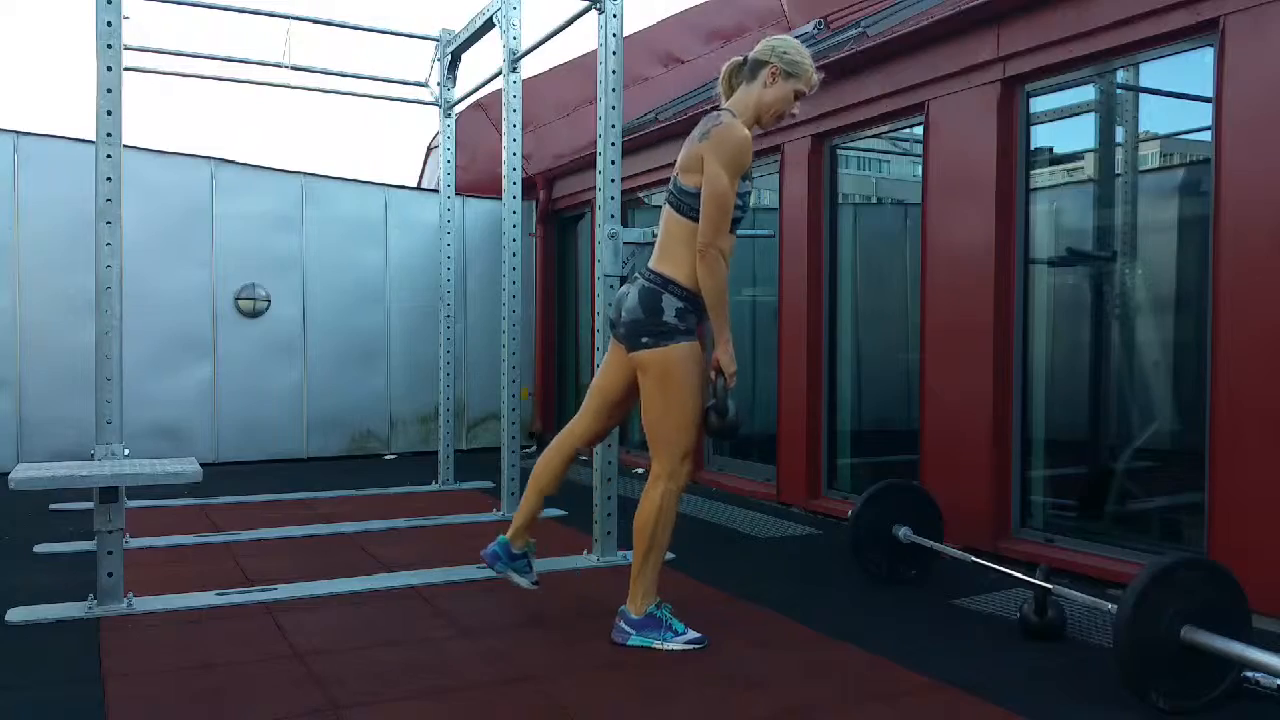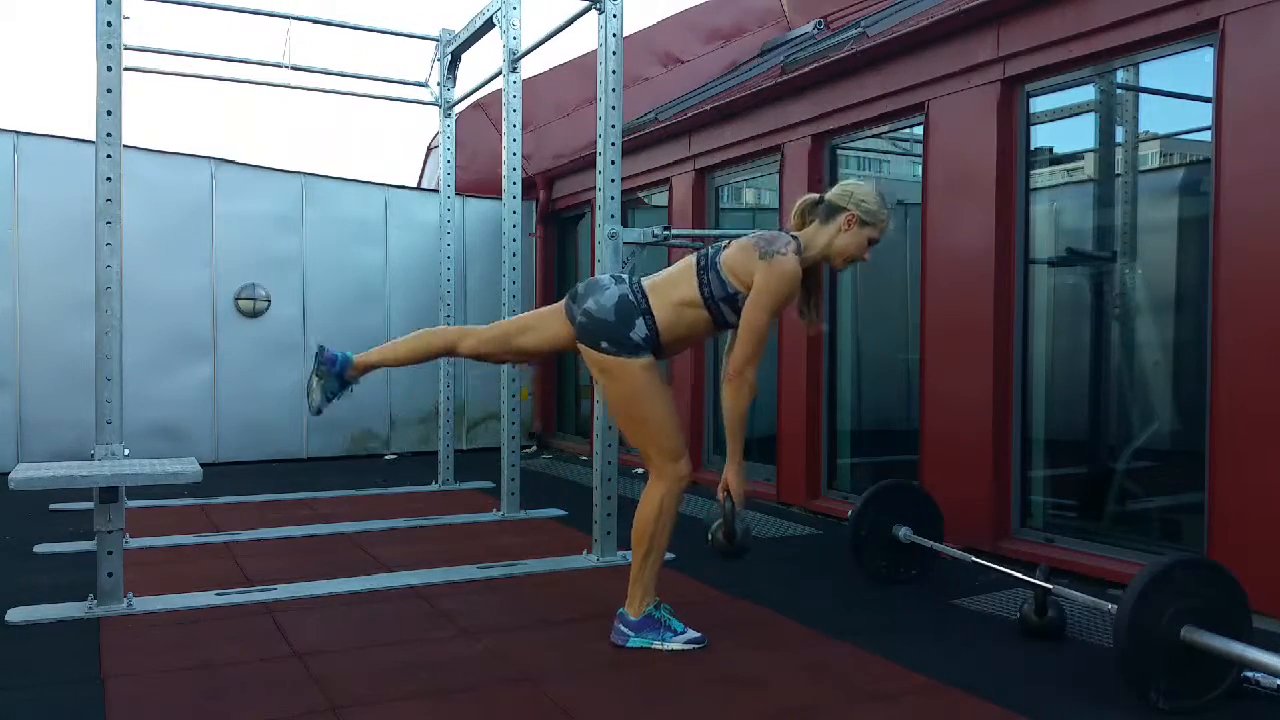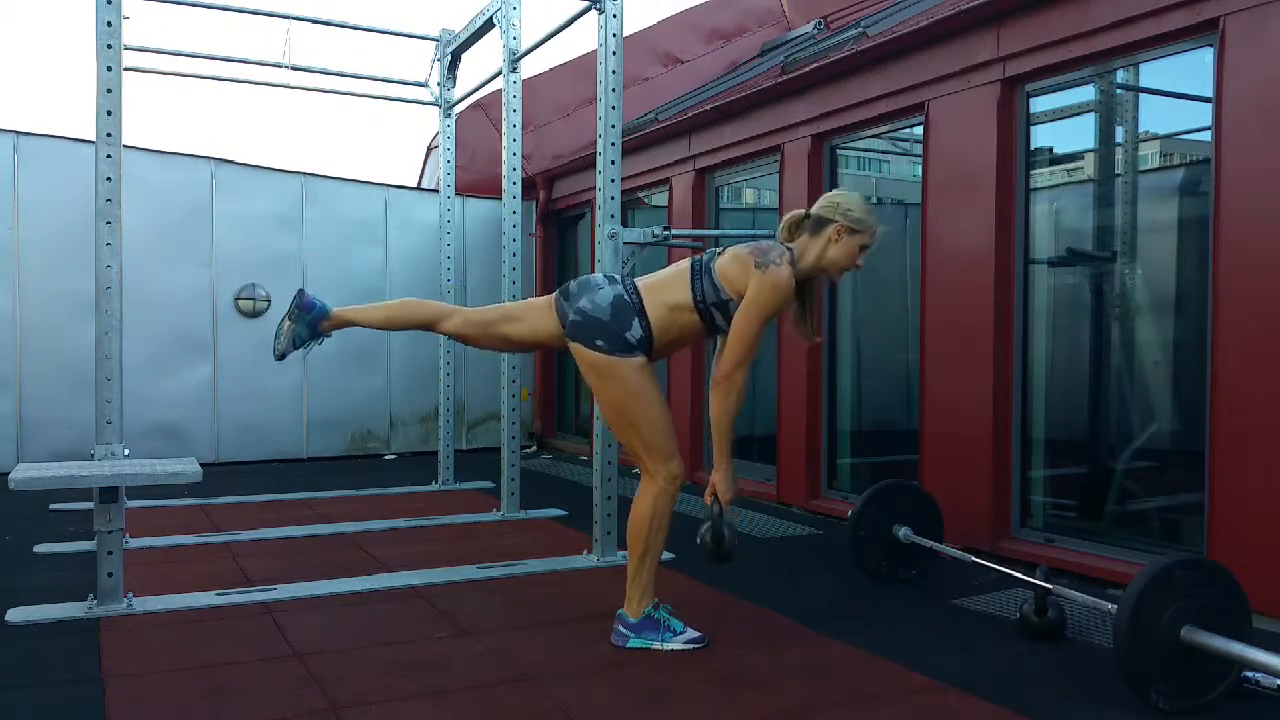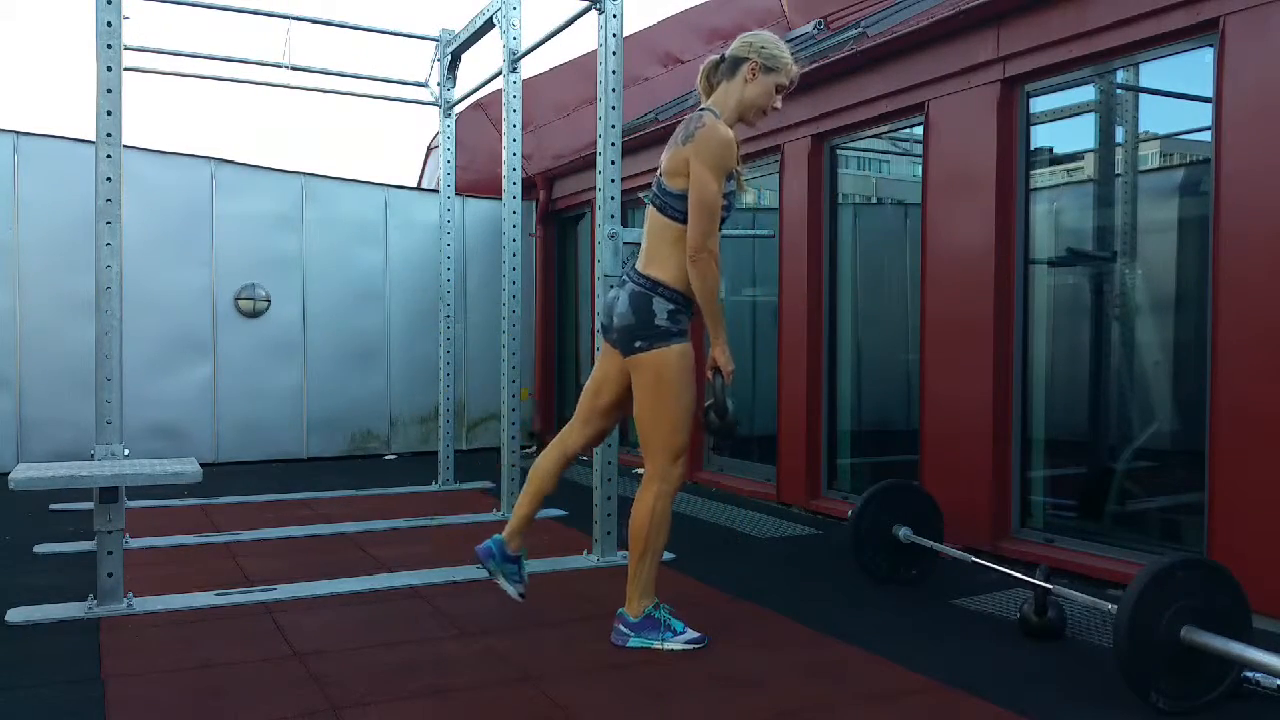
dt=1s
person 1, frame 1
left shoulder: (716, 129)
right shoulder: (731, 133)
right elbow: (710, 249)
left wrist: (711, 336)
right wrist: (723, 341)
left hip: (645, 302)
right hip: (666, 312)
left knee: (585, 427)
right knee: (672, 469)
left ankle: (514, 542)
right ankle: (639, 615)
person 1, frame 2
left shoulder: (781, 251)
right shoulder: (785, 265)
left elbow: (734, 365)
right elbow: (740, 373)
left wrist: (732, 455)
right wrist: (734, 462)
left hip: (604, 302)
right hip: (620, 325)
left knee: (470, 340)
right knee: (671, 471)
left ankle: (346, 365)
right ankle: (637, 616)
person 1, frame 3
left shoulder: (771, 262)
right shoulder: (778, 274)
left elbow: (725, 371)
right elbow: (727, 377)
right wrist: (723, 467)
left hip: (595, 302)
right hip: (609, 325)
left knee: (449, 318)
right knee: (665, 470)
left ankle: (320, 315)
right ankle: (636, 617)
person 1, frame 4
left shoulder: (697, 127)
right shoulder: (715, 134)
right elbow: (701, 251)
left wrist: (707, 334)
right wrist: (720, 341)
left hip: (635, 302)
right hip: (657, 313)
left knee: (579, 433)
right knee: (665, 472)
left ankle: (506, 544)
right ankle: (637, 617)
